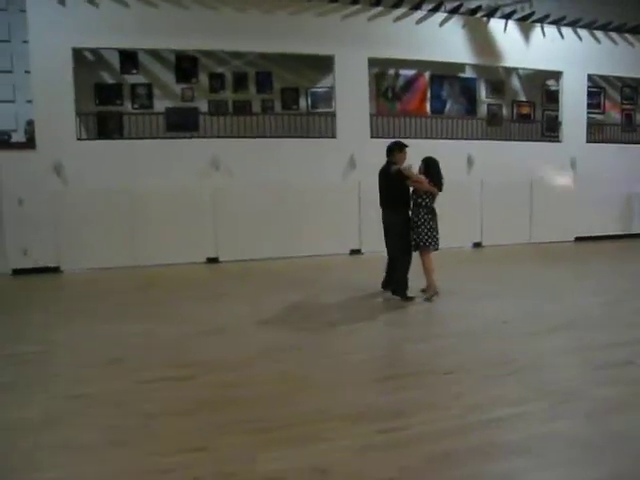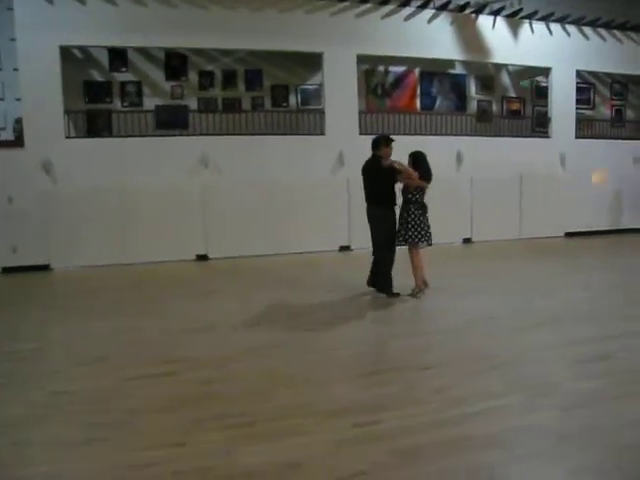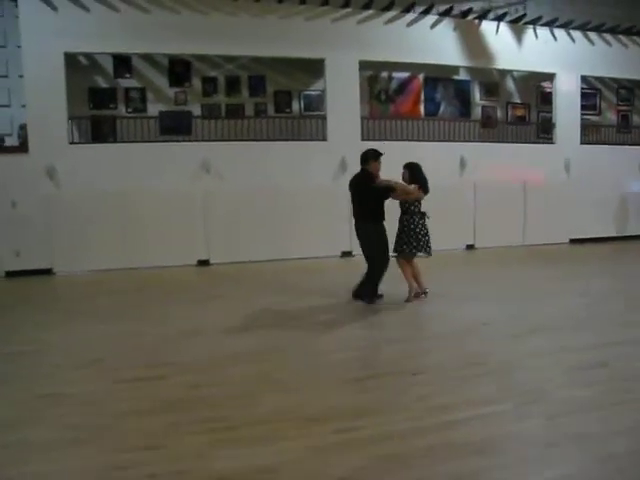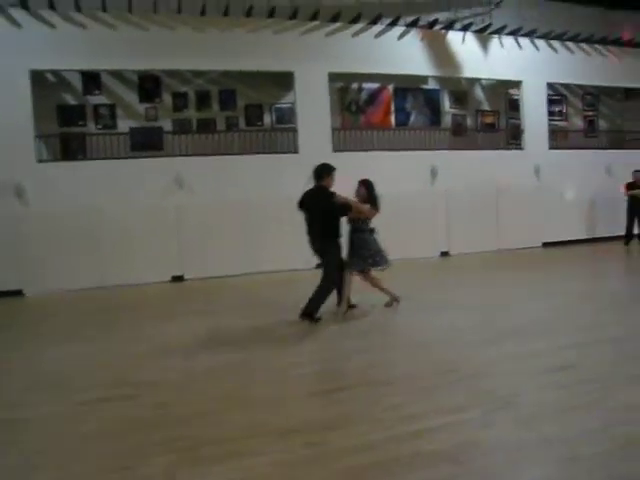
dt=0.4s
person 1, frame 1
left shoulder: (387, 169)
right shoulder: (394, 170)
left hip: (391, 214)
right hip: (397, 215)
left knee: (395, 250)
right knee: (403, 252)
left ankle: (389, 282)
right ankle: (399, 288)
person 1, frame 2
left shoulder: (369, 165)
right shoulder: (382, 165)
right elbow: (405, 177)
right wrist: (412, 176)
left hip: (374, 210)
right hip: (383, 211)
left knee: (379, 247)
right knee: (386, 248)
left ankle: (375, 280)
right ankle: (384, 286)
person 1, frame 3
left shoulder: (356, 180)
right shoulder: (373, 182)
right elbow: (394, 192)
right wrist: (412, 192)
left hip: (361, 224)
right hip: (373, 226)
left knee: (373, 259)
right knee: (381, 261)
left ankle: (369, 292)
right ankle: (363, 292)
person 1, frame 4
left shoulder: (308, 195)
right shoulder: (330, 197)
left elbow: (302, 205)
right elbow: (352, 209)
right wrist: (365, 209)
left hip: (316, 240)
right hip: (328, 242)
left knee: (339, 269)
right knee: (330, 278)
left ankle: (344, 302)
right ankle: (309, 310)
person 2, frame 1
left shoulder: (424, 180)
right shoulder: (432, 184)
left elbow: (412, 177)
left hip: (422, 218)
right hip: (427, 218)
left knee: (425, 254)
right knee: (425, 253)
left ankle: (432, 287)
right ankle: (430, 285)
person 2, frame 2
left shoulder: (415, 176)
right shoulder: (423, 178)
left hip: (412, 214)
right hip: (417, 214)
left knee: (414, 251)
right knee: (415, 250)
left ankle: (419, 284)
right ankle: (422, 281)
person 2, frame 3
left shoulder: (416, 188)
right shoulder: (410, 189)
left elbow: (404, 195)
left hip: (414, 226)
right hip: (408, 225)
left knee: (401, 258)
right knee: (408, 259)
left ankle: (412, 288)
right ankle: (421, 288)
person 2, frame 4
left shoulder: (370, 208)
left elbow: (363, 212)
left hip: (364, 241)
right hip: (357, 241)
left knee: (349, 271)
right knee: (366, 274)
right ankle: (392, 296)
